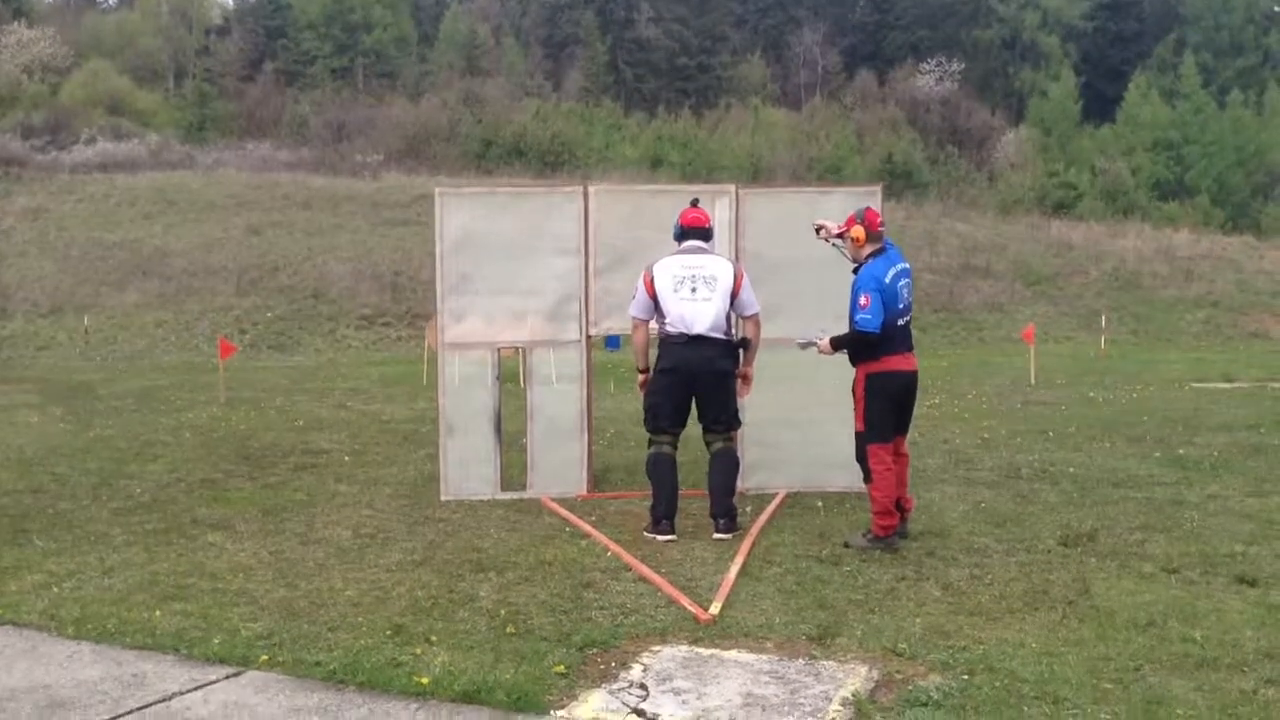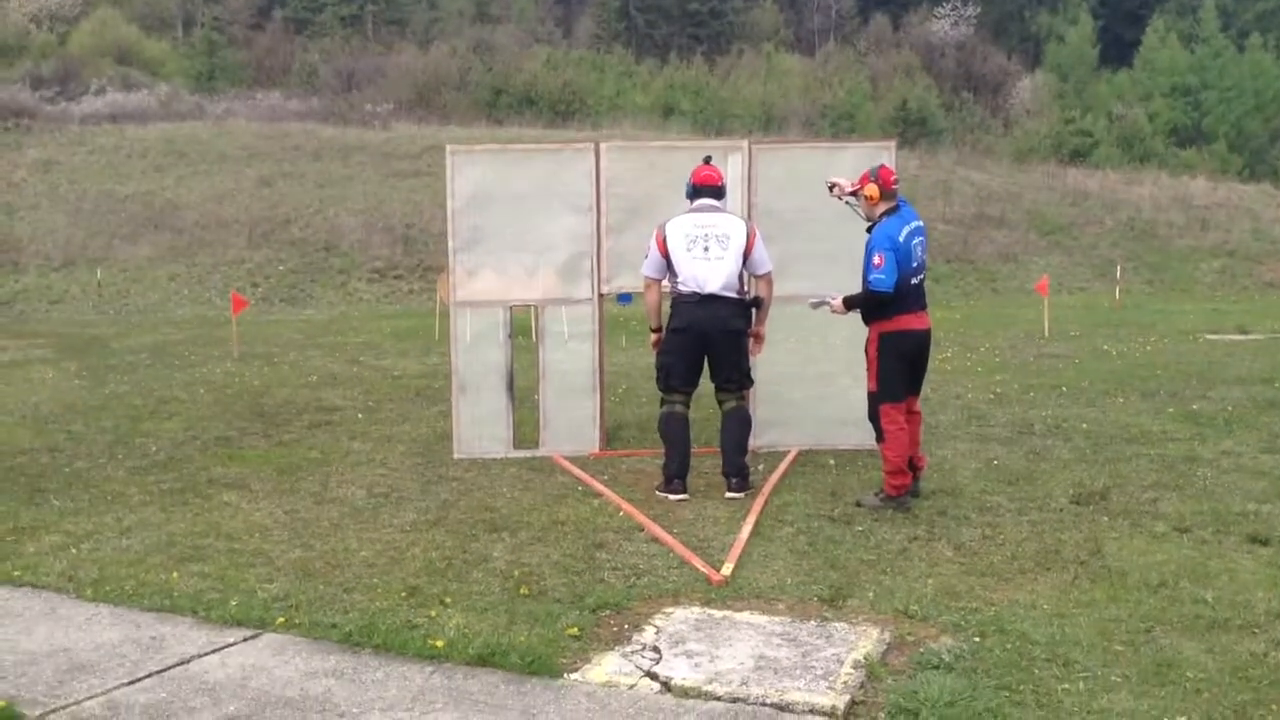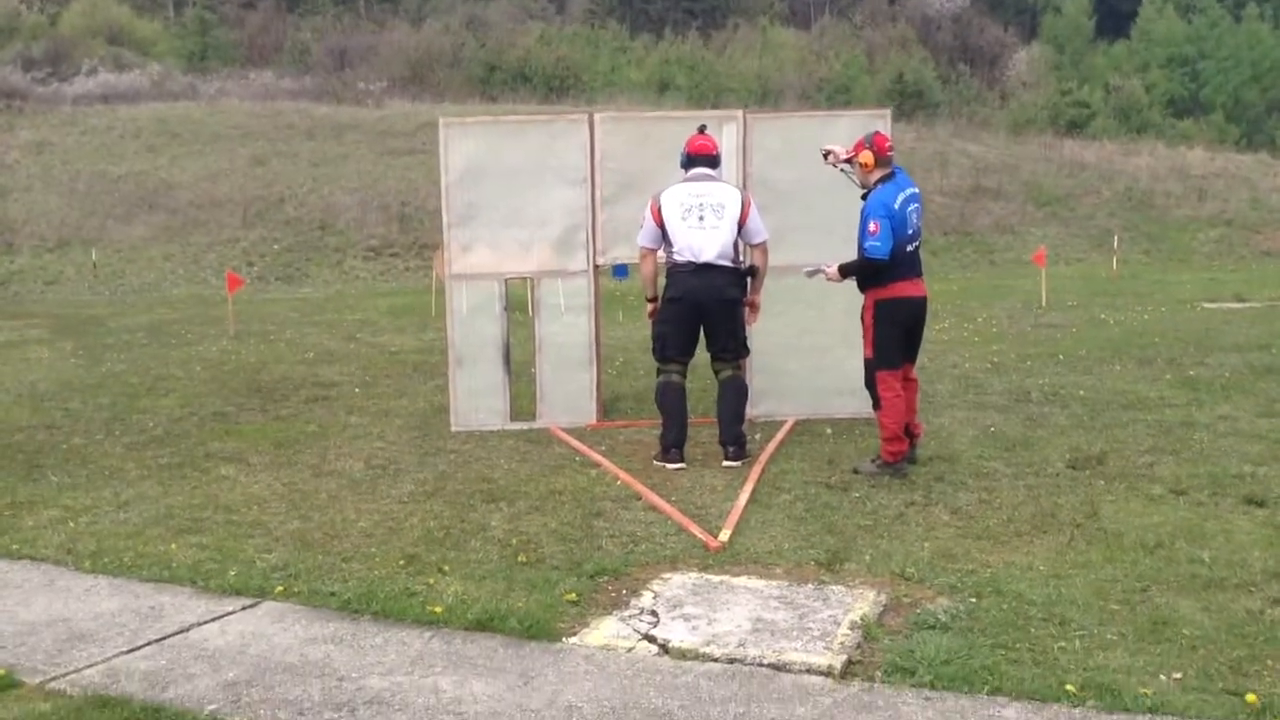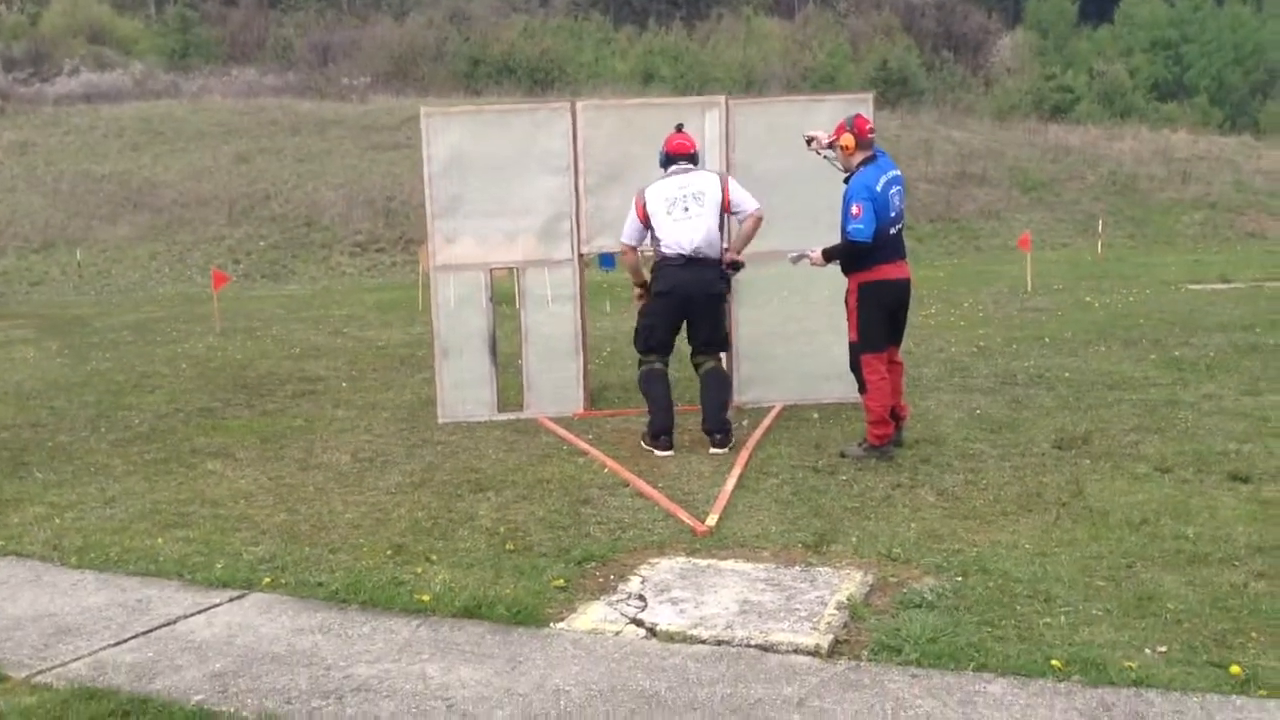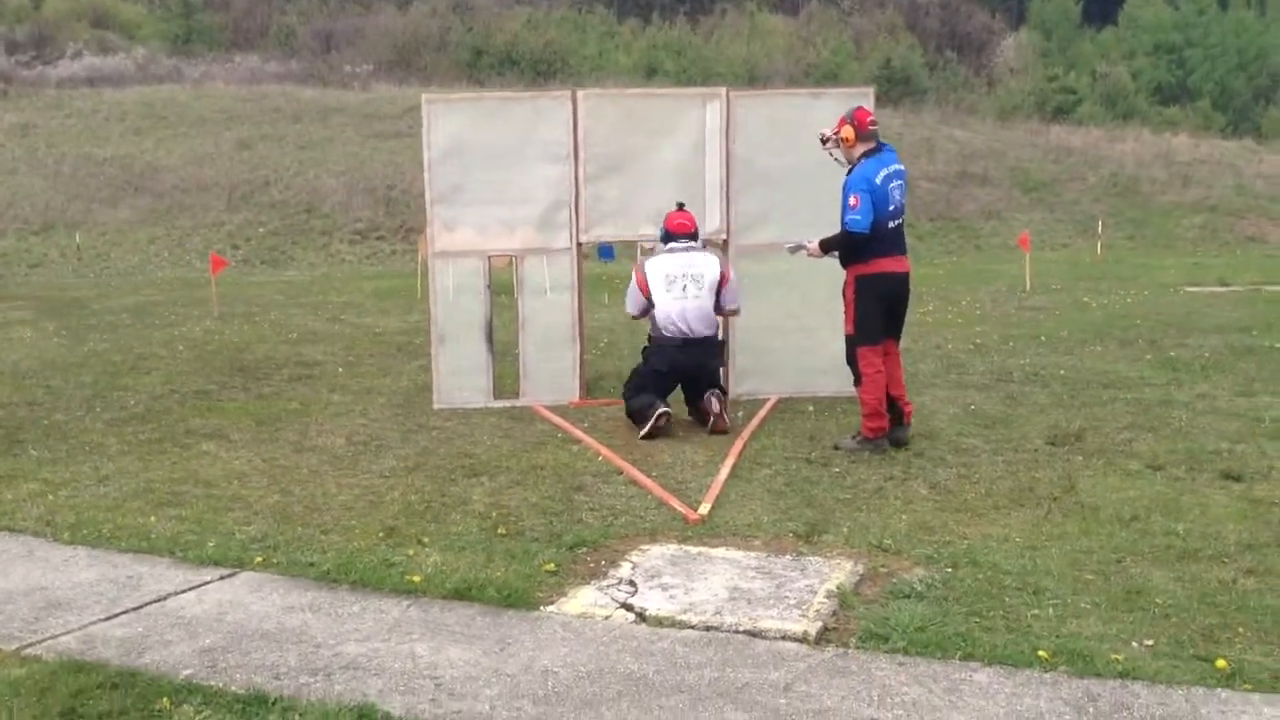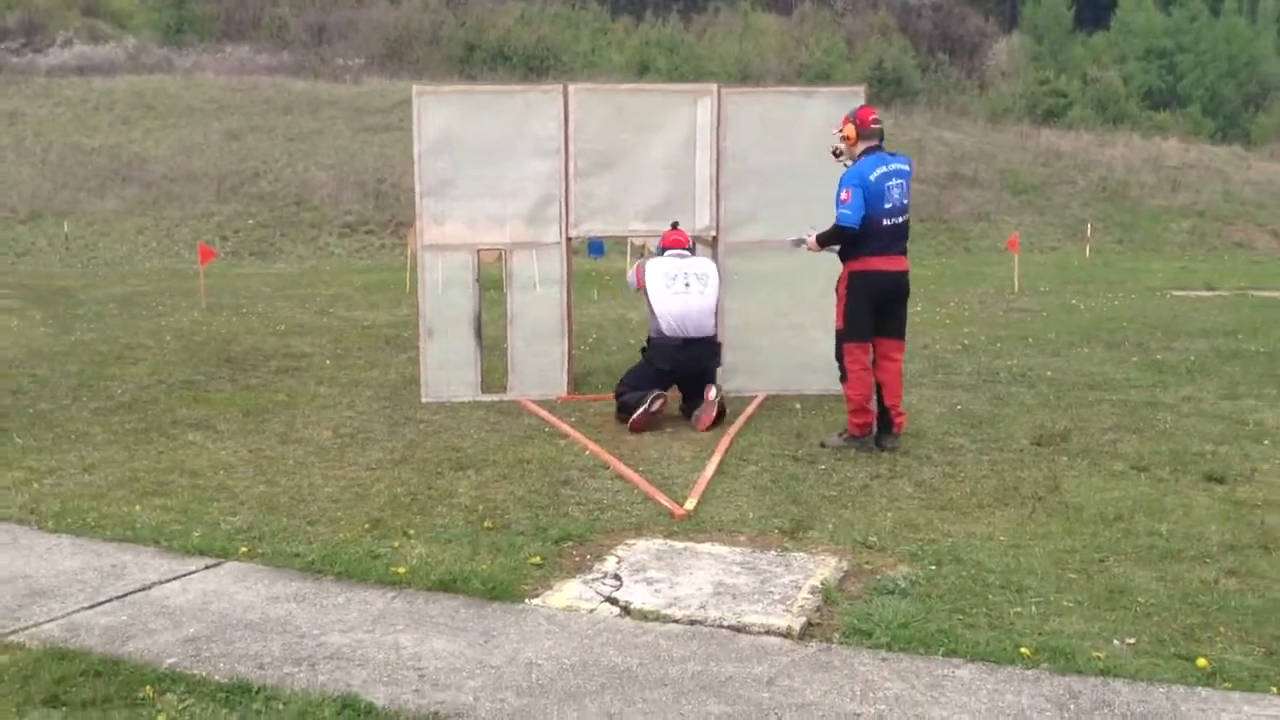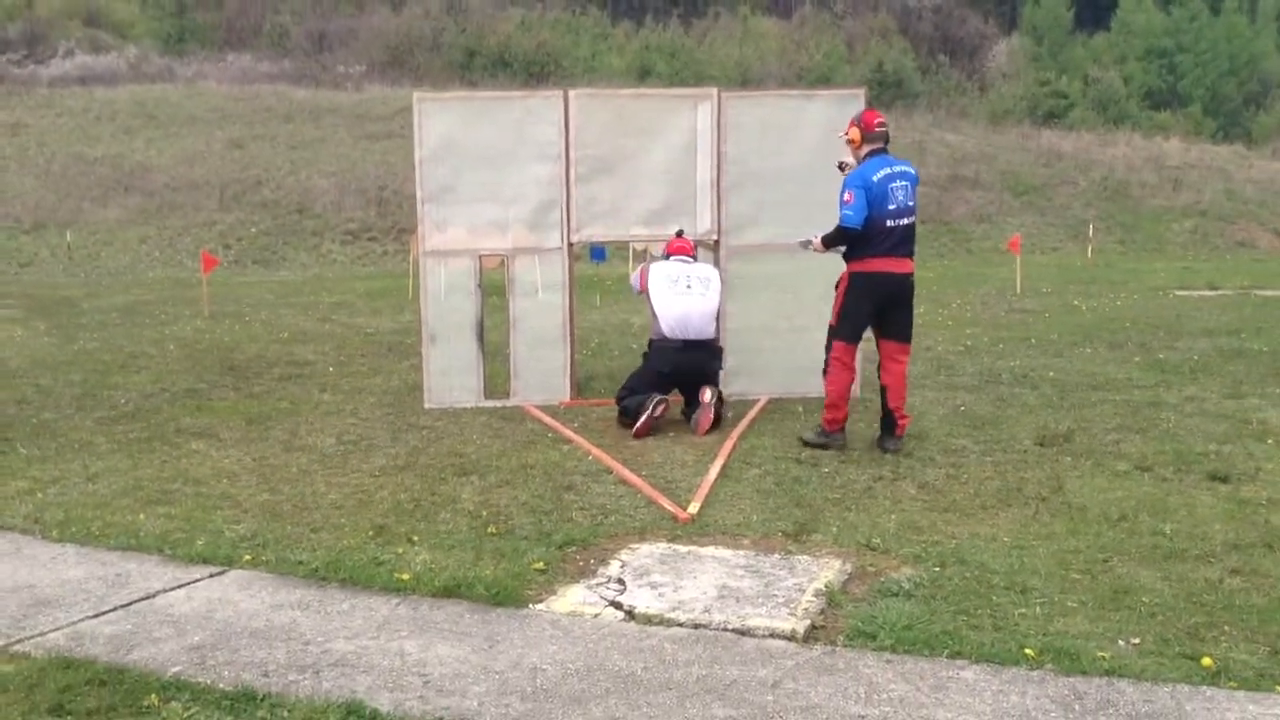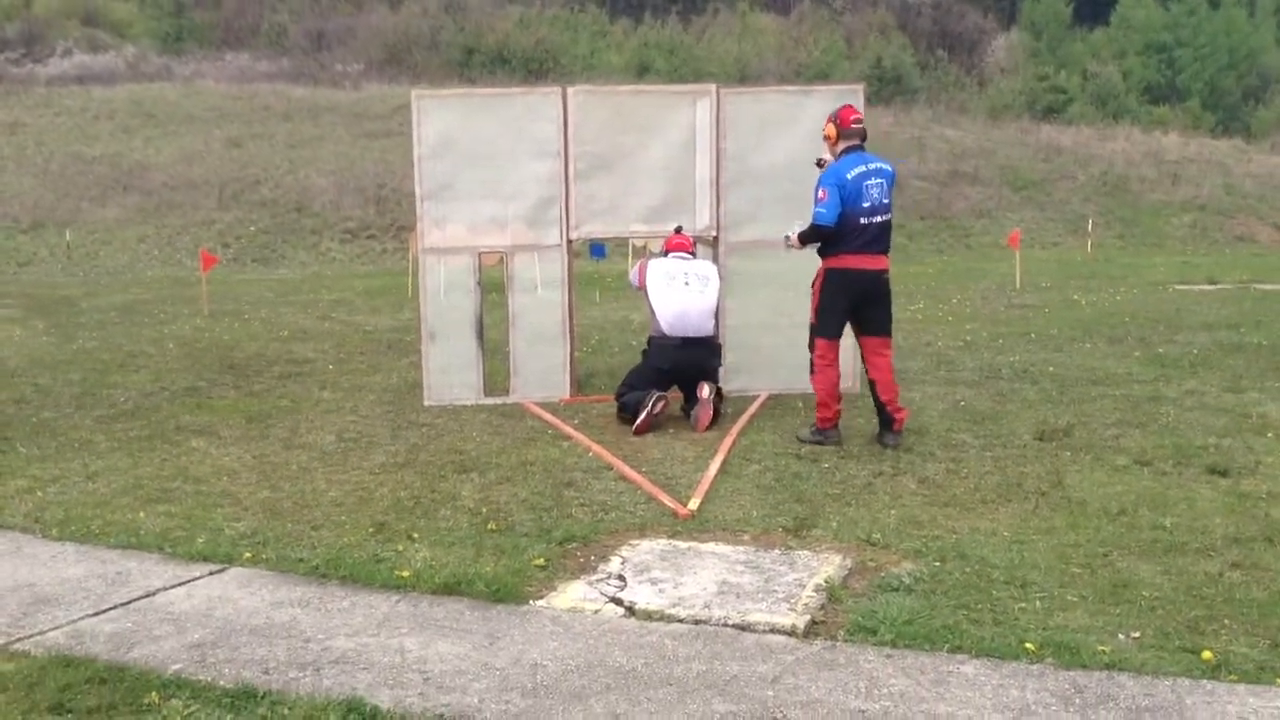
dt=0.4s
person 1, frame 1
left shoulder: (868, 277)
right shoulder: (896, 257)
left elbow: (867, 332)
right elbow: (877, 243)
left wrist: (834, 344)
right wrist: (838, 231)
left hip: (878, 375)
right hip: (905, 368)
left knee: (875, 452)
right knee: (895, 447)
left ankle: (883, 530)
right ankle: (900, 517)
person 1, frame 2
left shoulder: (882, 235)
right shoulder: (910, 216)
left elbow: (880, 291)
right elbow: (892, 201)
left wrist: (847, 303)
right wrist: (852, 190)
left hip: (892, 333)
right hip: (919, 327)
left knee: (887, 411)
right knee: (908, 406)
left ankle: (896, 489)
right ankle: (912, 475)
person 1, frame 3
left shoulder: (877, 202)
right shoulder: (906, 183)
left elbow: (875, 259)
right elbow: (886, 169)
left wrist: (842, 271)
right wrist: (846, 157)
left hip: (887, 301)
right hip: (915, 294)
left knee: (884, 379)
right knee: (904, 373)
left ankle: (893, 456)
right ankle: (909, 442)
person 1, frame 4
left shoulder: (859, 186)
right shoulder: (888, 166)
left elbow: (859, 242)
right elbow: (871, 152)
left wrist: (826, 255)
right wrist: (829, 142)
left hip: (871, 284)
right hip: (899, 277)
left knee: (869, 362)
right knee: (889, 356)
left ankle: (879, 440)
right ankle: (895, 424)
person 1, frame 5
left shoulder: (859, 178)
right shoulder: (893, 161)
left elbow: (856, 233)
right elbow: (879, 146)
left wrist: (823, 246)
right wrist: (837, 142)
left hip: (869, 276)
right hip: (898, 272)
left knee: (866, 356)
right knee: (889, 351)
left ankle: (873, 433)
right ankle: (899, 422)
person 1, frame 6
left shoulder: (855, 175)
right shoulder: (901, 165)
left elbow: (847, 227)
left wrist: (819, 241)
right wrist: (853, 157)
left hip: (863, 274)
right hip: (897, 272)
left knee: (854, 353)
right knee: (890, 353)
left ankle: (860, 430)
right ankle: (890, 429)
person 1, frame 7
left shoulder: (859, 178)
right shoulder: (909, 171)
left elbow: (850, 228)
left wrist: (825, 242)
left hip: (866, 275)
right hip: (902, 275)
left knee: (840, 351)
right knee: (895, 354)
left ankle: (833, 428)
right ankle: (893, 431)
person 1, frame 8
left shoulder: (833, 175)
right shoulder: (885, 169)
left elbow: (824, 225)
left wrist: (800, 238)
left hip: (840, 272)
right hip: (877, 271)
left knee: (824, 349)
right knee: (879, 350)
left ankle: (826, 426)
right ankle: (891, 426)
person 2, frame 1
left shoulder: (656, 270)
right shoulder: (730, 269)
left elbow: (639, 324)
right elbow: (752, 321)
left wrist: (643, 368)
right wrist: (747, 364)
left hip: (673, 356)
right hip: (717, 356)
left knee: (663, 438)
right knee: (721, 438)
left ankle: (663, 522)
right ankle: (724, 519)
person 2, frame 2
left shoulder: (668, 229)
right shoulder: (743, 228)
left elbow: (652, 284)
right elbow: (765, 280)
left wrist: (656, 328)
right wrist: (759, 323)
left hip: (685, 315)
right hip: (729, 316)
left knee: (675, 398)
right knee: (733, 397)
left ankle: (675, 481)
right ankle: (736, 479)
person 2, frame 3
left shoulder: (663, 198)
right shoulder: (737, 196)
left elbow: (647, 255)
right elbow: (760, 249)
left wrist: (651, 298)
right wrist: (755, 292)
left hip: (681, 285)
right hip: (724, 284)
left knee: (671, 367)
right knee: (729, 366)
left ankle: (672, 450)
right ankle: (733, 447)
person 2, frame 4
left shoulder: (648, 194)
right shoulder: (718, 182)
left elbow: (627, 249)
right elbow: (755, 215)
left wrist: (641, 284)
right wrist: (733, 252)
left hip: (668, 278)
right hip: (708, 277)
left knee: (653, 358)
right knee: (709, 358)
left ankle: (661, 435)
right ankle: (719, 434)
person 2, frame 5
left shoulder: (647, 267)
right shoulder: (716, 264)
left elbow: (635, 312)
right elbow: (732, 310)
left hip: (664, 351)
right hip: (705, 351)
left knee: (634, 396)
right knee: (702, 401)
left ankle: (653, 409)
right ankle: (711, 404)
person 2, frame 6
left shoulder: (648, 266)
right shoulder: (710, 266)
left elbow: (633, 279)
left hip: (664, 352)
right hip: (704, 352)
left knee: (625, 396)
right knee: (696, 400)
left ankle: (647, 402)
right ankle: (704, 404)
person 2, frame 7
left shoulder: (651, 270)
right shoulder: (712, 273)
left elbow: (636, 282)
left hip: (665, 354)
right hip: (705, 355)
left knee: (626, 402)
right knee: (699, 406)
left ankle: (647, 406)
right ankle: (704, 406)
person 2, frame 8
left shoulder: (650, 267)
right shoulder: (710, 269)
left elbow: (635, 277)
left hip: (664, 351)
right hip: (704, 352)
left knee: (625, 398)
right knee: (699, 402)
left ankle: (647, 403)
right ankle: (704, 402)
